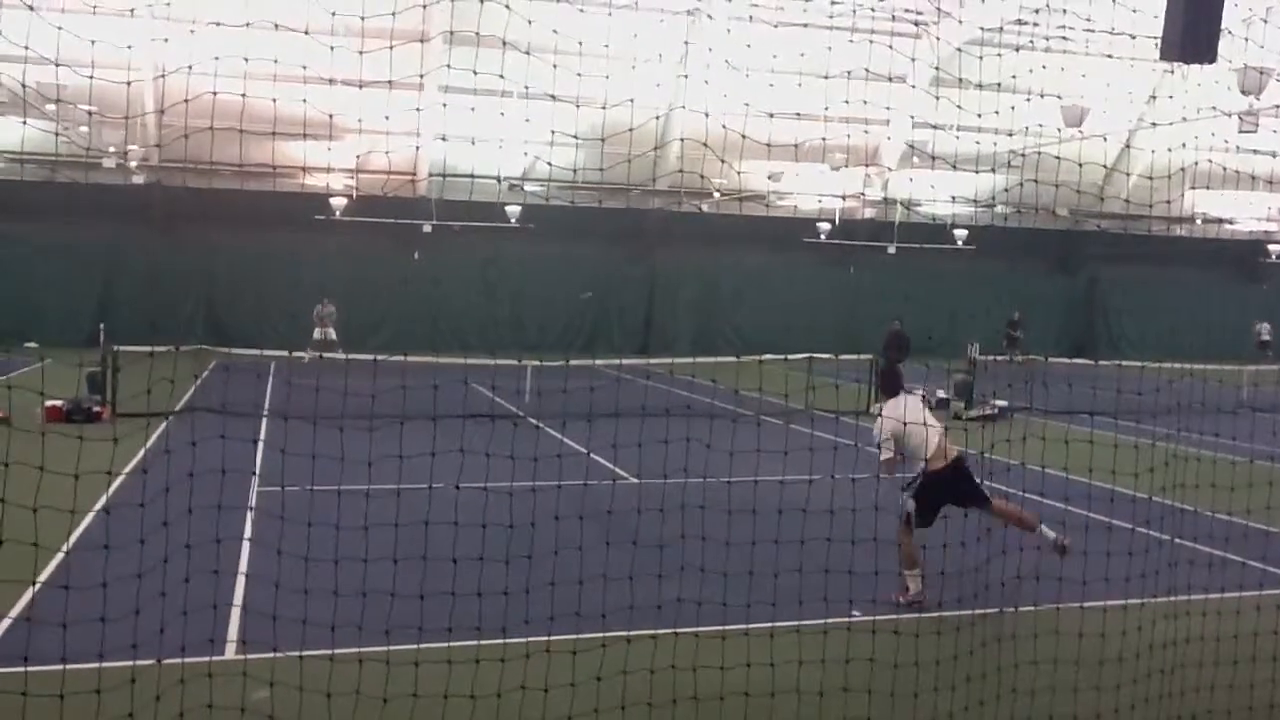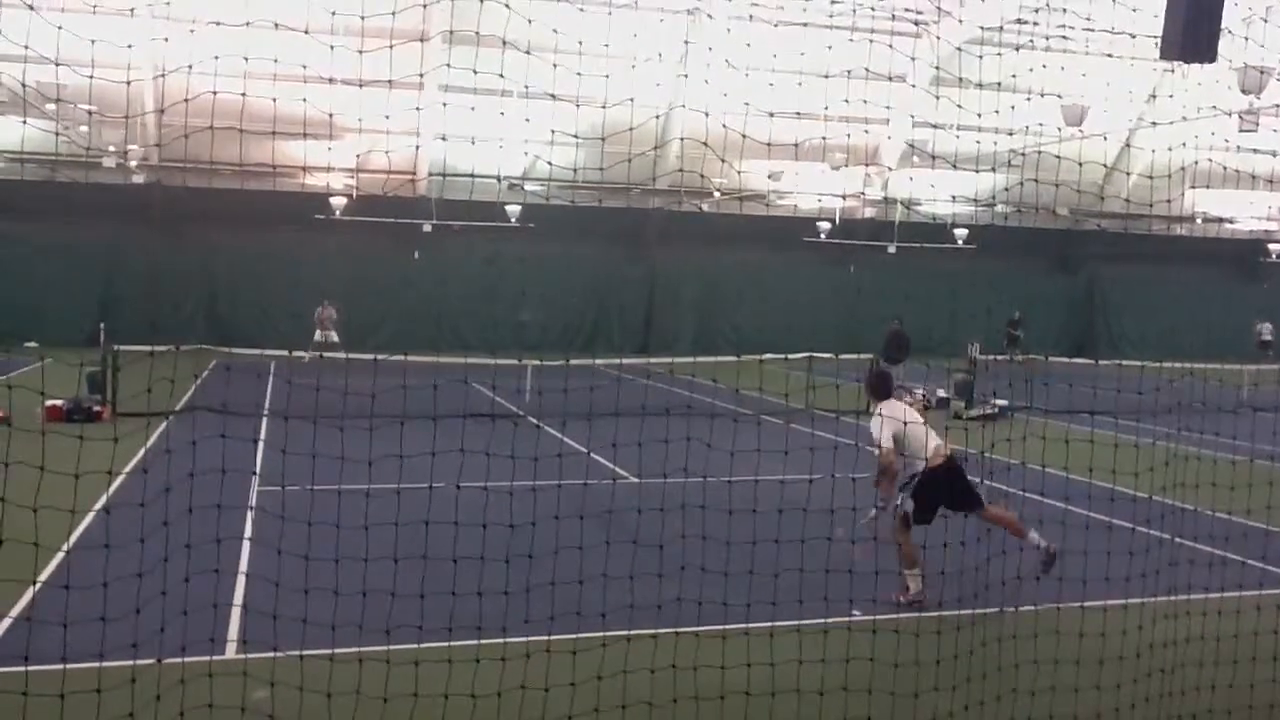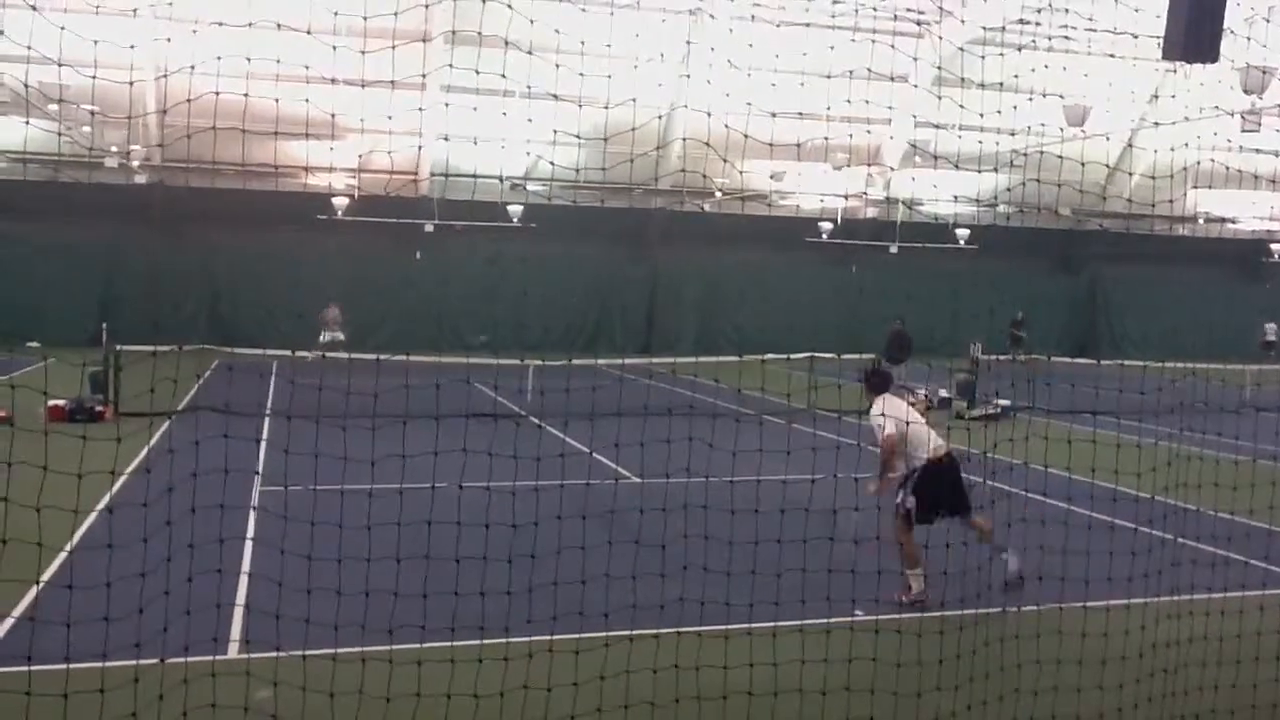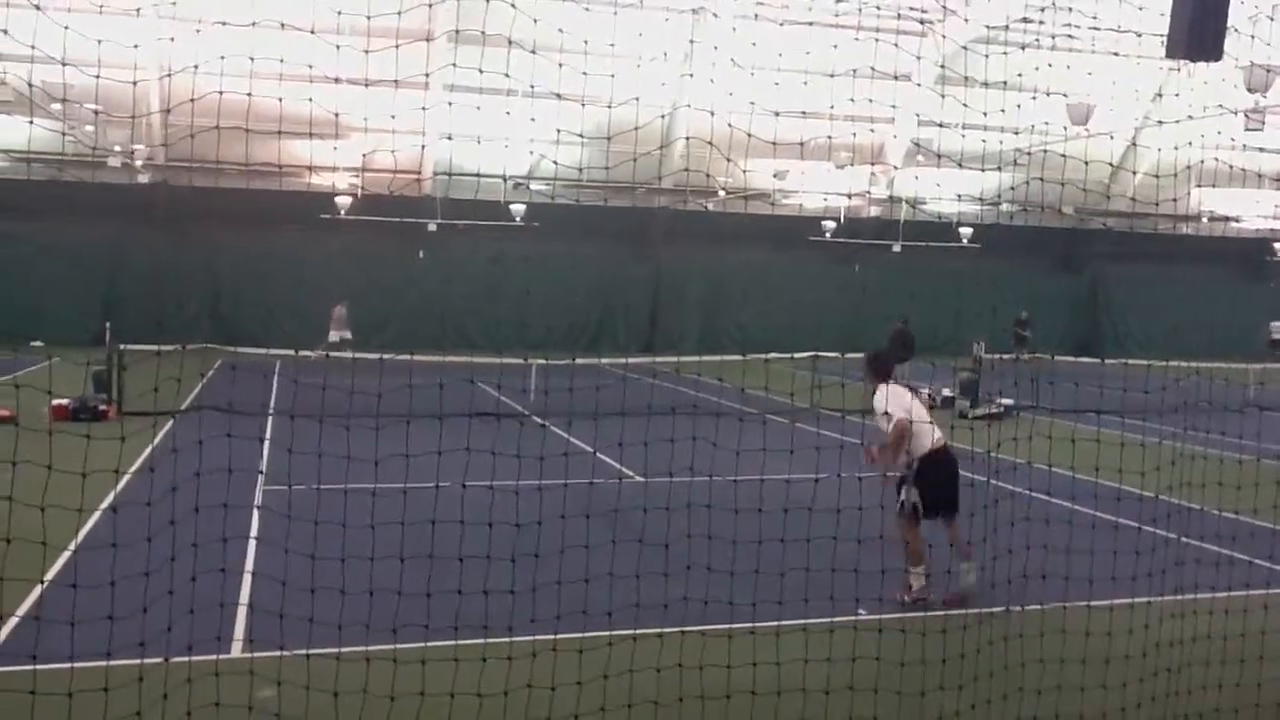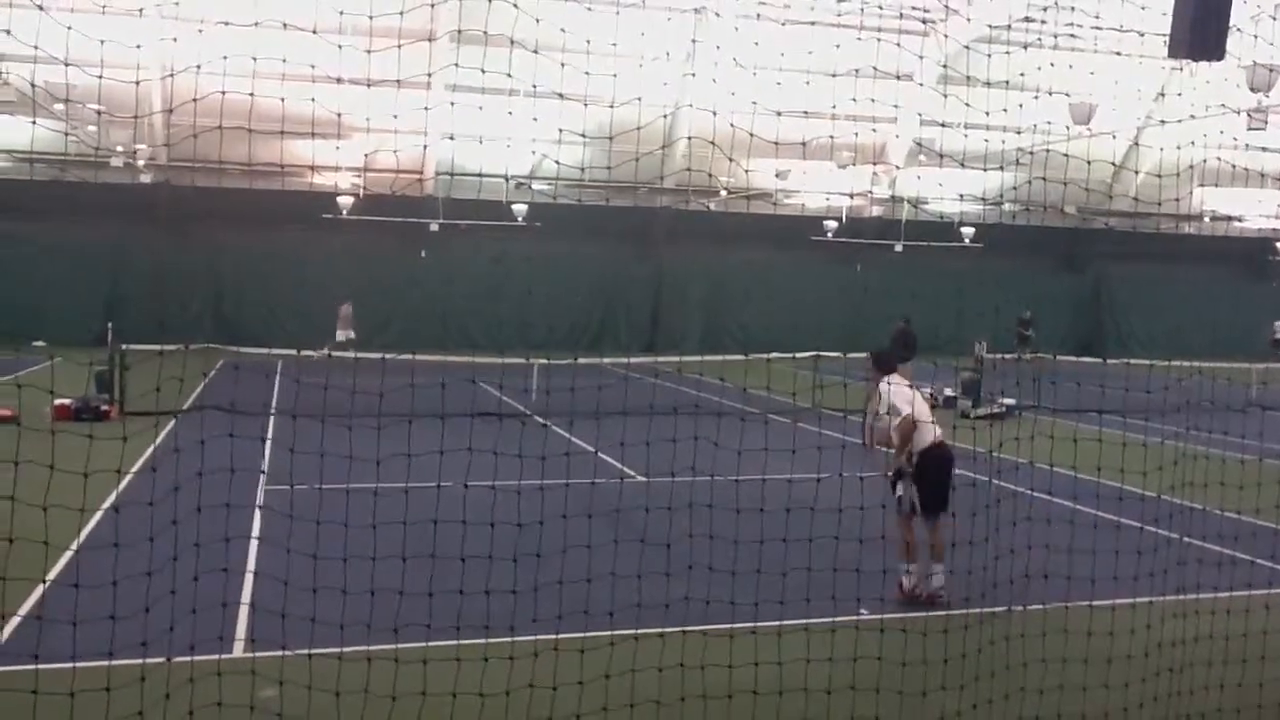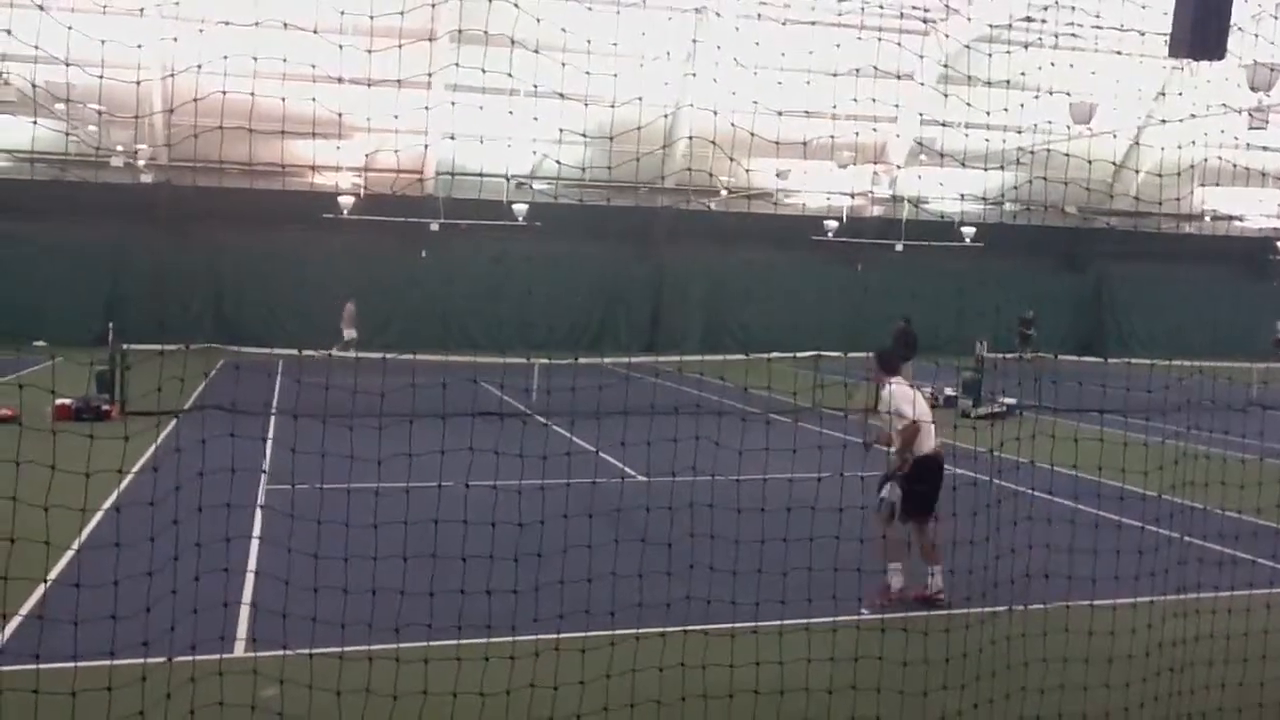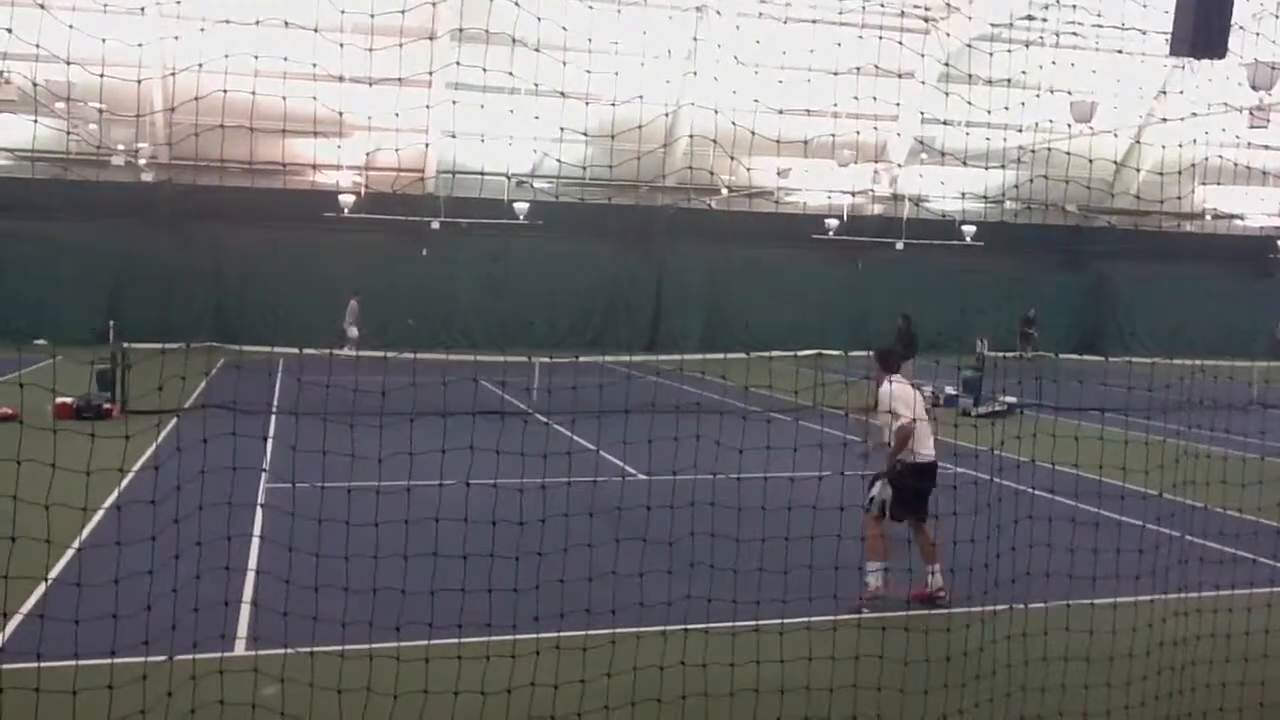
dt=0.1s
person 1, frame 1
left shoulder: (884, 421)
right shoulder: (913, 400)
left elbow: (888, 467)
left hip: (931, 477)
right hip: (956, 464)
left knee: (905, 531)
right knee: (994, 506)
left ankle: (914, 592)
right ankle: (1053, 539)
person 1, frame 2
left shoulder: (879, 418)
right shoulder: (901, 407)
left elbow: (888, 463)
left wrist: (882, 490)
left hip: (928, 475)
right hip: (950, 464)
left knee: (901, 530)
right knee: (985, 510)
left ankle: (914, 590)
right ankle: (1041, 545)
person 1, frame 3
left shoulder: (877, 411)
right shoulder: (897, 403)
left elbow: (891, 444)
left wrist: (882, 477)
right wrist: (894, 477)
left hip: (927, 471)
right hip: (945, 461)
left knee: (902, 528)
right knee: (969, 517)
left ankle: (916, 590)
right ankle: (1009, 560)
person 1, frame 4
left shoulder: (882, 397)
right shoulder: (900, 391)
left elbow: (902, 424)
left wrist: (892, 456)
right wrist: (882, 452)
left hip: (925, 461)
right hip: (945, 455)
left knee: (909, 525)
right knee: (950, 519)
left ankle: (918, 588)
right ankle: (967, 577)
person 1, frame 5
left shoulder: (886, 389)
right shoulder: (903, 386)
left elbow: (909, 421)
left wrist: (900, 453)
right wrist: (879, 439)
left hip: (924, 457)
right hip: (941, 453)
left knee: (905, 520)
right knee: (933, 520)
left ankle: (913, 583)
right ankle: (936, 584)
person 1, frame 6
left shoulder: (890, 391)
right shoulder: (906, 389)
left elbow: (912, 426)
left wrist: (899, 457)
right wrist: (877, 438)
left hip: (916, 463)
right hip: (933, 461)
left knee: (888, 520)
right knee: (922, 524)
left ankle: (895, 585)
right ankle: (936, 588)
person 1, frame 7
left shoulder: (887, 390)
right shoulder: (908, 388)
left elbow: (905, 429)
left wrist: (890, 461)
left hip: (906, 465)
right hip: (928, 464)
left knee: (873, 519)
right knee: (918, 523)
left ankle: (874, 585)
right ankle: (936, 587)
